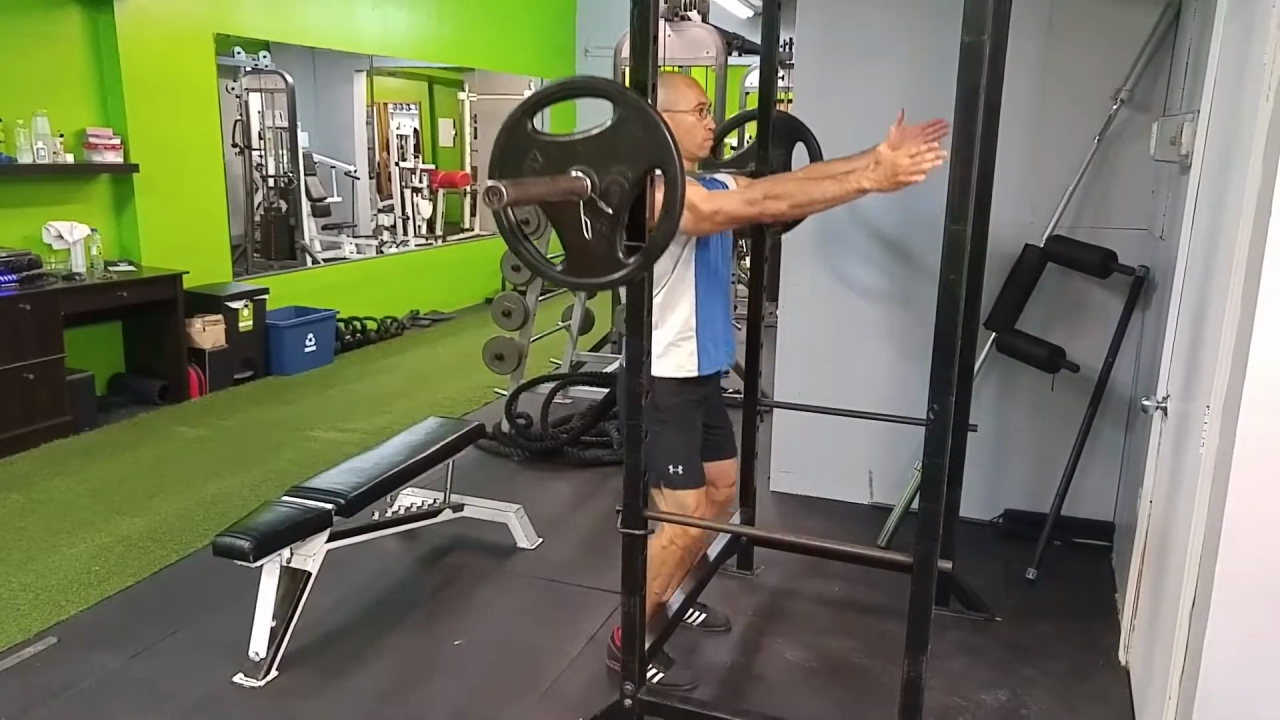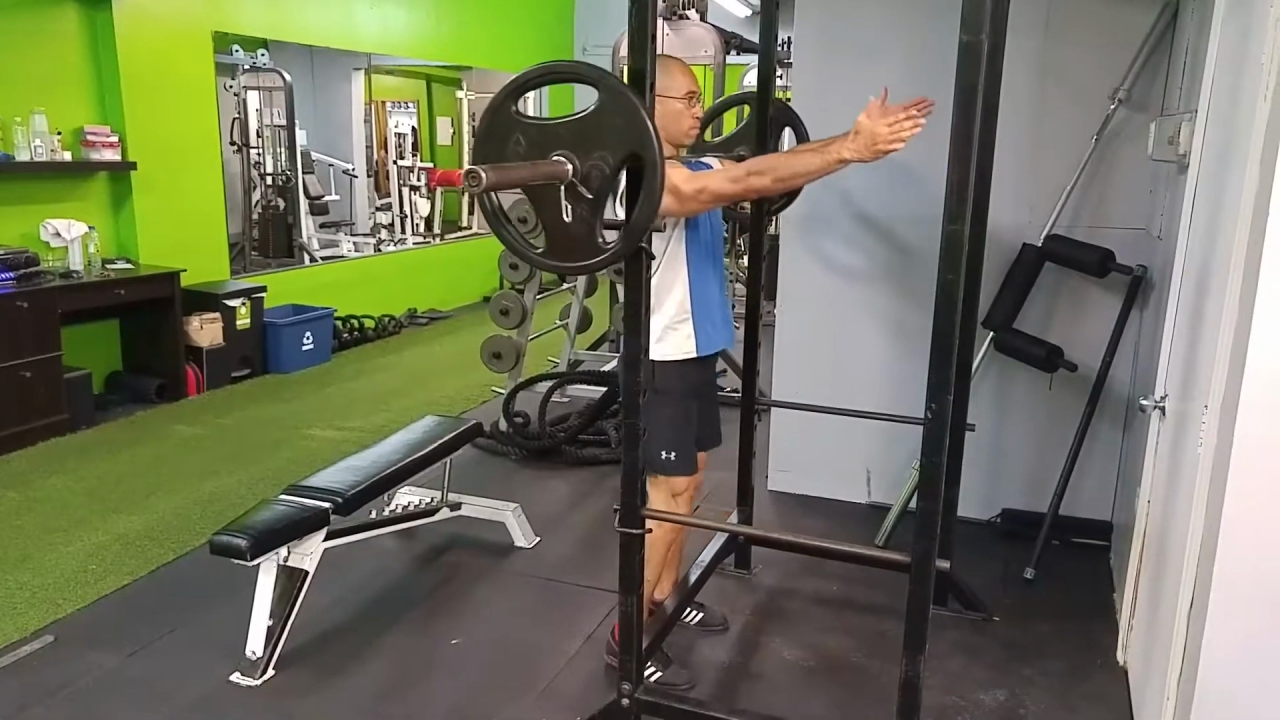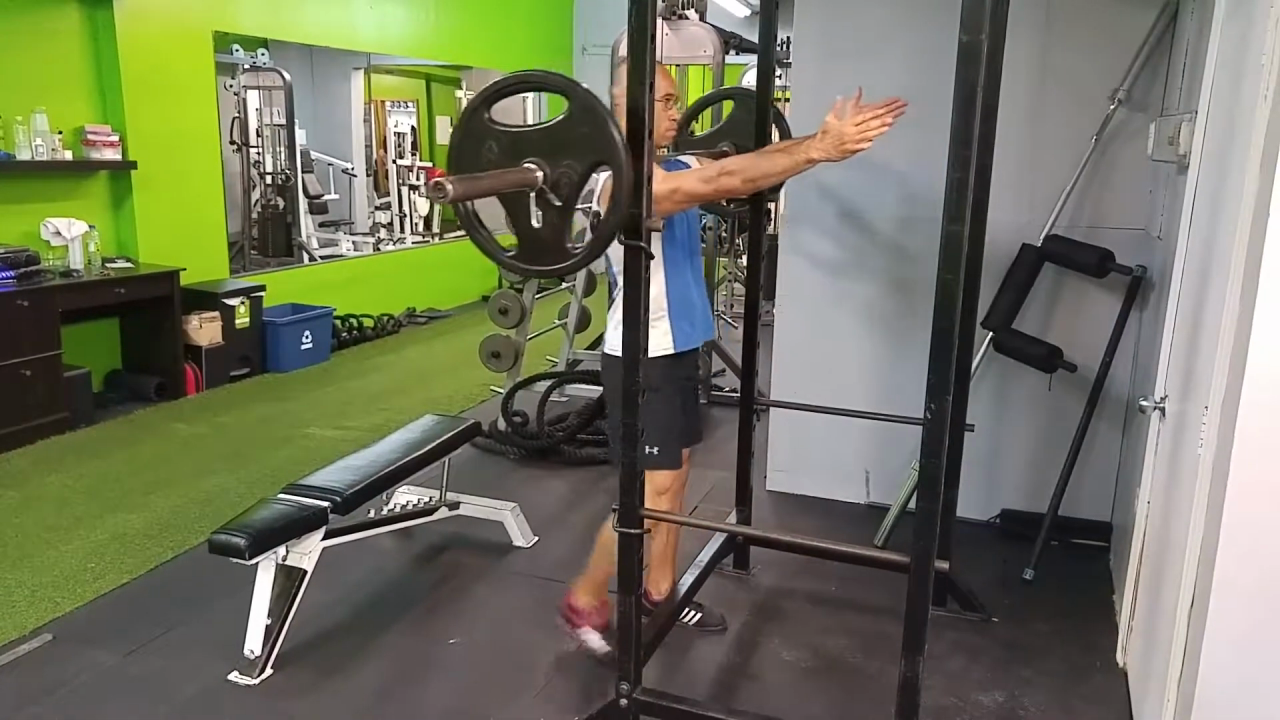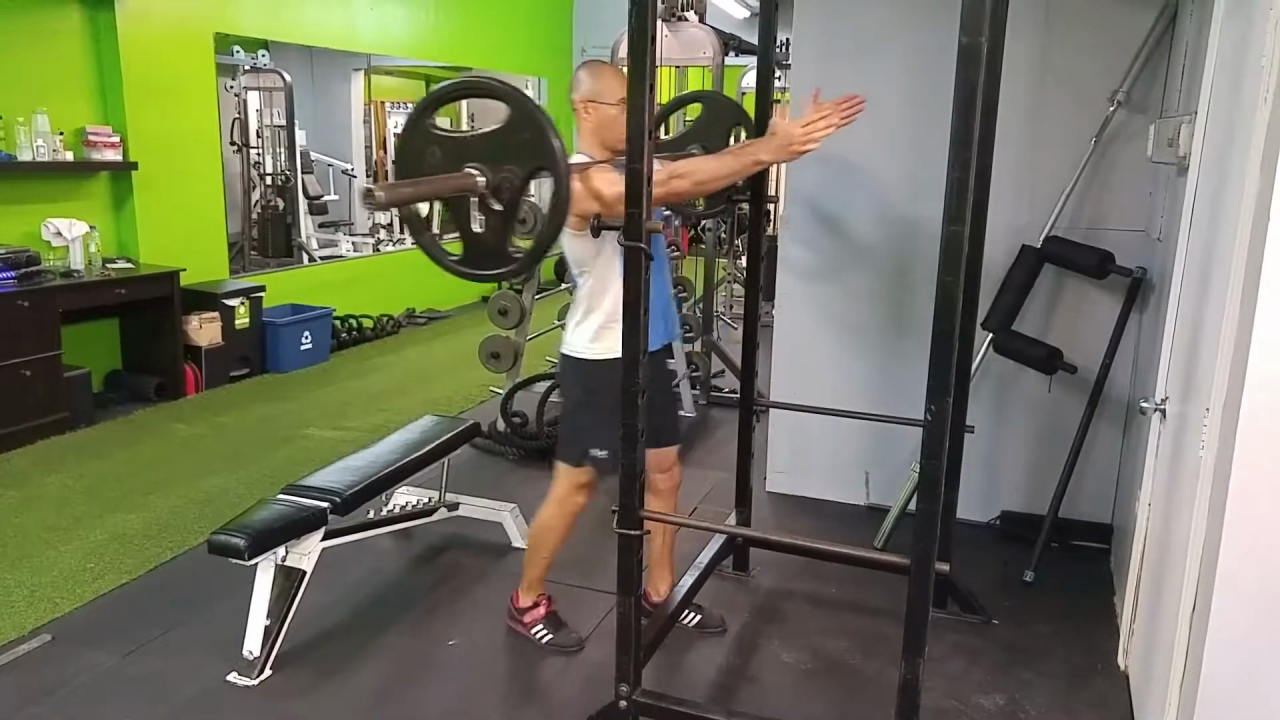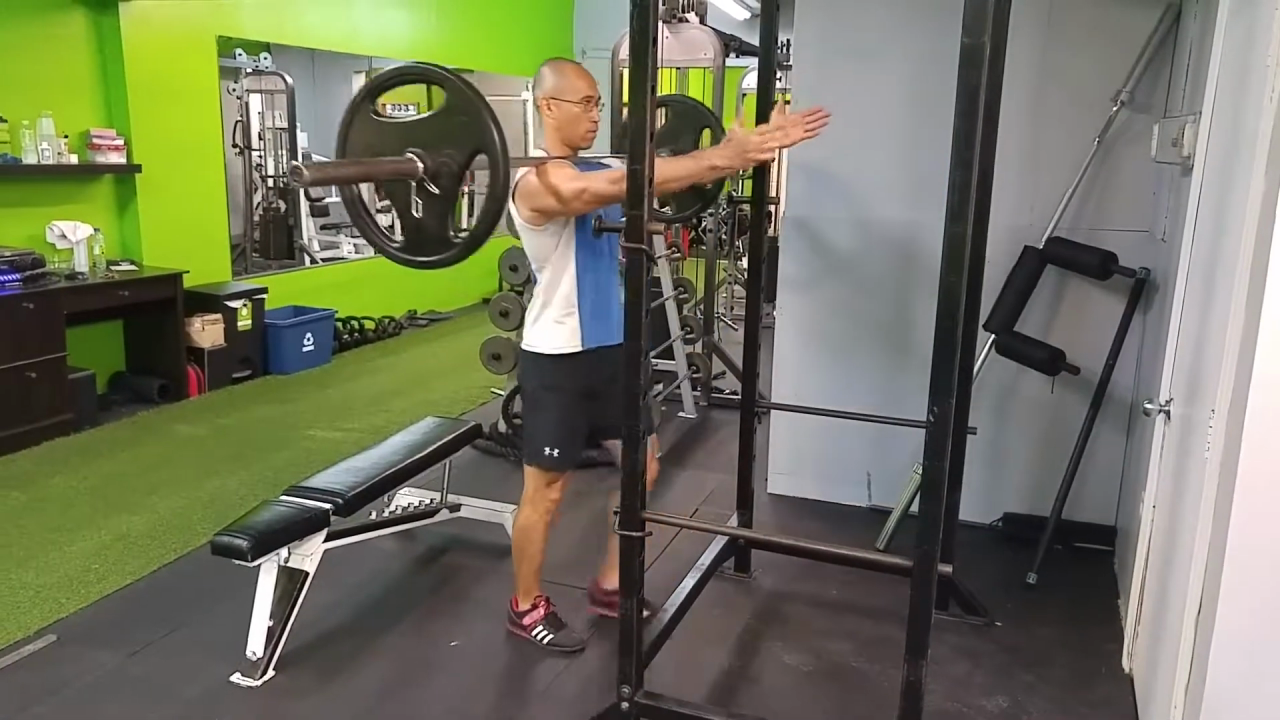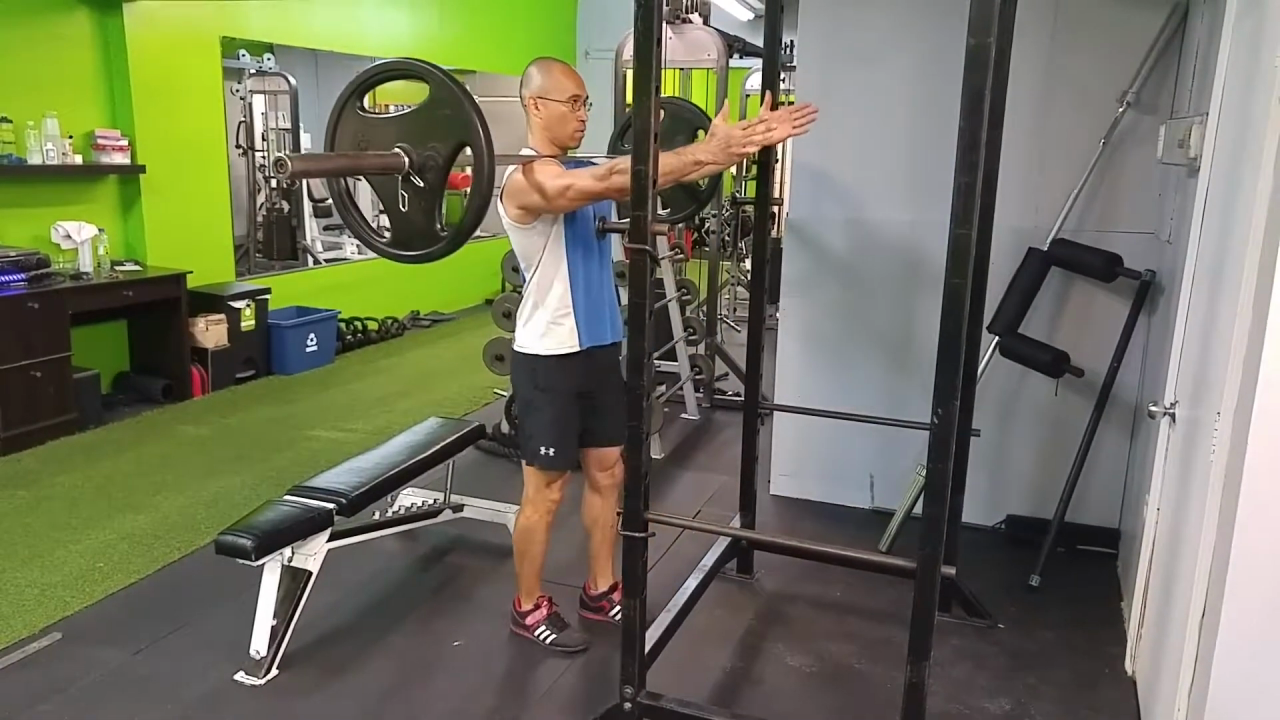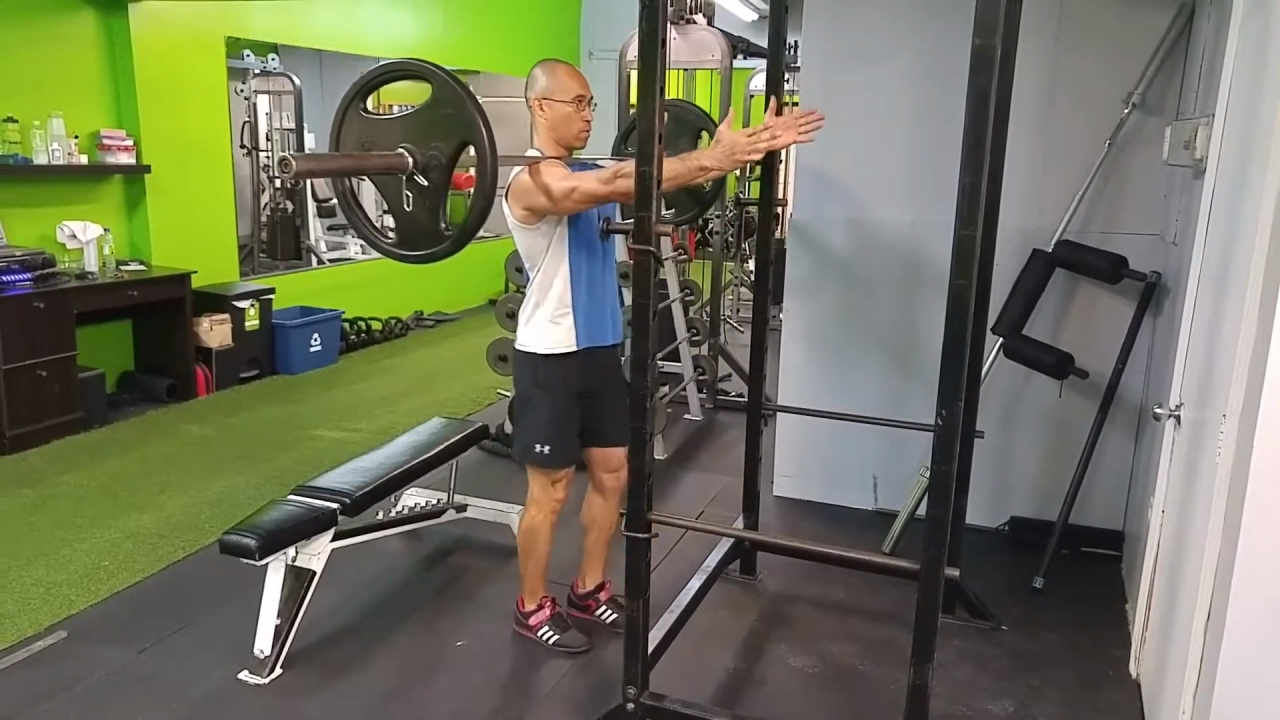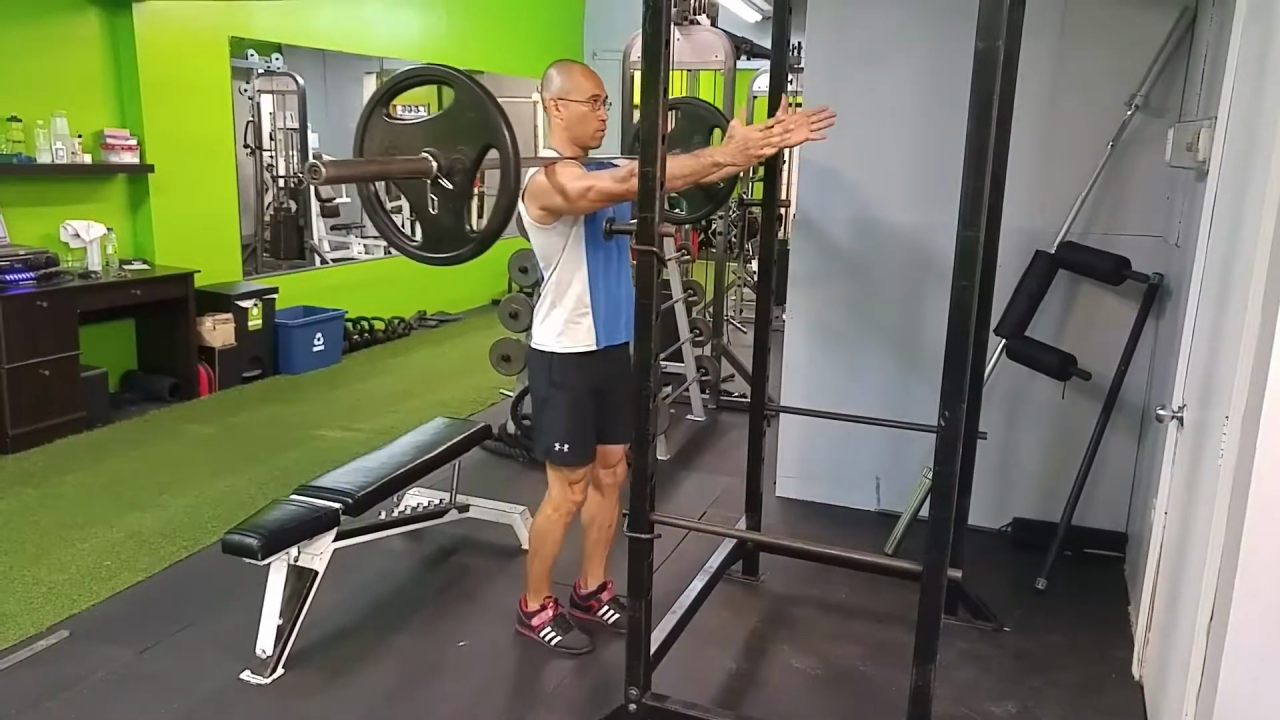
dt=0.3s
person 1, frame 1
left shoulder: (714, 186)
right shoulder: (664, 194)
left elbow: (788, 183)
right elbow: (766, 207)
left wrist: (877, 157)
right wrist: (870, 181)
left hip: (701, 373)
right hip: (663, 380)
left knee: (719, 492)
right knee: (682, 517)
left ankle: (666, 596)
right ankle: (629, 641)
person 1, frame 2
left shoulder: (701, 170)
right shoulder: (652, 180)
left elbow: (769, 166)
right elbow: (752, 182)
left wrist: (857, 136)
right wrist: (851, 152)
left hip: (697, 354)
right hip: (662, 363)
left knee: (687, 488)
right knee: (669, 502)
left ankle: (663, 596)
right ankle: (629, 637)
person 1, frame 3
left shoulder: (676, 168)
left elbow: (741, 167)
right elbow: (721, 184)
left wrist: (833, 136)
right wrist: (818, 151)
left hip: (679, 351)
right hip: (640, 361)
left knee: (673, 483)
right knee: (654, 497)
left ankle: (657, 596)
right ankle: (585, 602)
person 1, frame 4
right shoulder: (583, 184)
left elbow: (693, 173)
right elbow: (672, 186)
left wrist: (783, 139)
right wrist: (770, 152)
left hip: (648, 354)
right hip: (599, 362)
left knee: (664, 476)
right knee: (573, 491)
left ankle: (659, 595)
right ankle: (527, 602)
person 1, frame 5
left shoulder: (596, 173)
right shoulder: (539, 183)
left elbow: (647, 179)
right elbow: (624, 186)
left wrist: (759, 142)
right wrist: (724, 156)
left hip: (607, 348)
right hip: (555, 358)
left knee: (642, 467)
right knee: (545, 490)
left ankle: (609, 586)
right ankle: (526, 607)
person 1, frame 6
left shoulder: (585, 174)
right shoulder: (527, 181)
left elbow: (650, 176)
right elbow: (610, 181)
left wrist: (747, 142)
right wrist: (704, 152)
left hip: (598, 349)
right hip: (548, 358)
left knee: (608, 475)
right knee: (545, 491)
left ankle: (601, 590)
right ankle: (529, 607)
person 1, frame 7
left shoulder: (588, 175)
right shoulder: (532, 182)
left elbow: (641, 180)
right elbow: (614, 185)
left wrist: (753, 146)
right wrist: (709, 157)
left hip: (599, 349)
right hip: (549, 357)
left knee: (611, 475)
right knee: (550, 491)
left ankle: (589, 590)
right ankle: (532, 607)
person 1, frame 8
left shoulder: (603, 173)
right shoulder: (548, 182)
left elbow: (682, 176)
right elbow: (629, 183)
left wrist: (763, 146)
right wrist: (723, 154)
left hip: (610, 348)
right hip: (565, 356)
left knee: (611, 474)
right knee: (568, 491)
left ankle: (591, 590)
right ankle: (535, 607)
